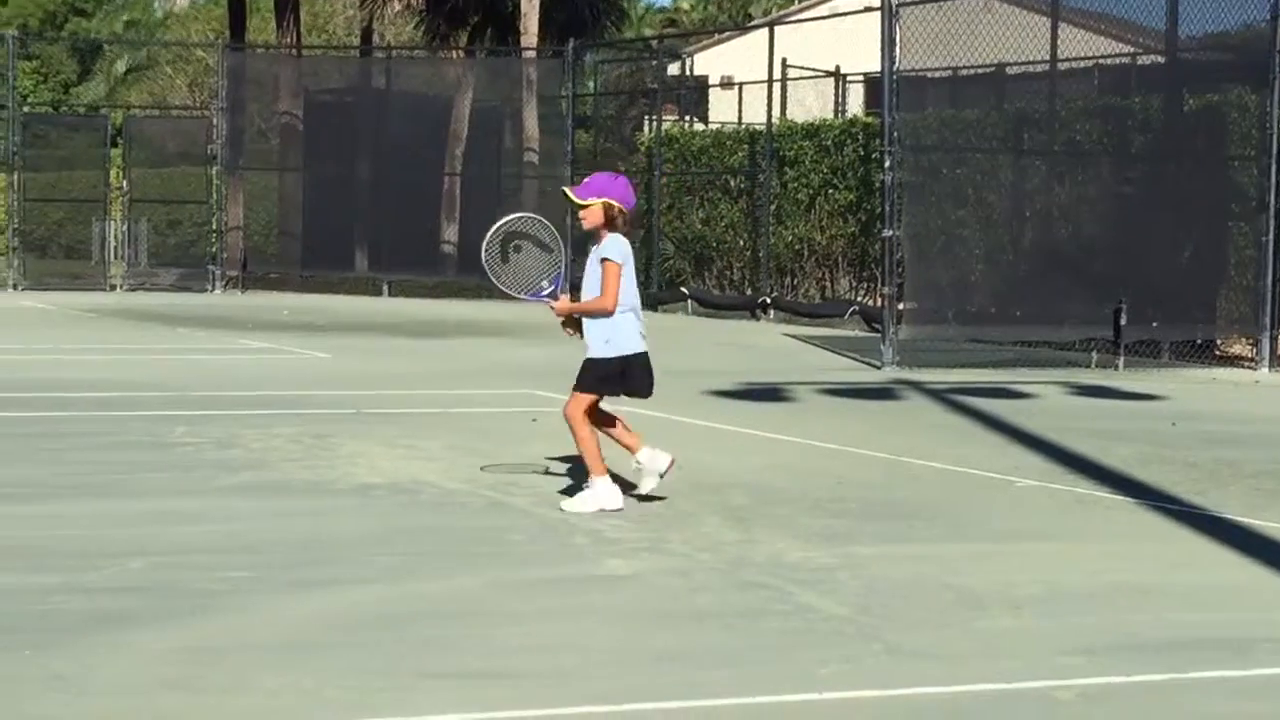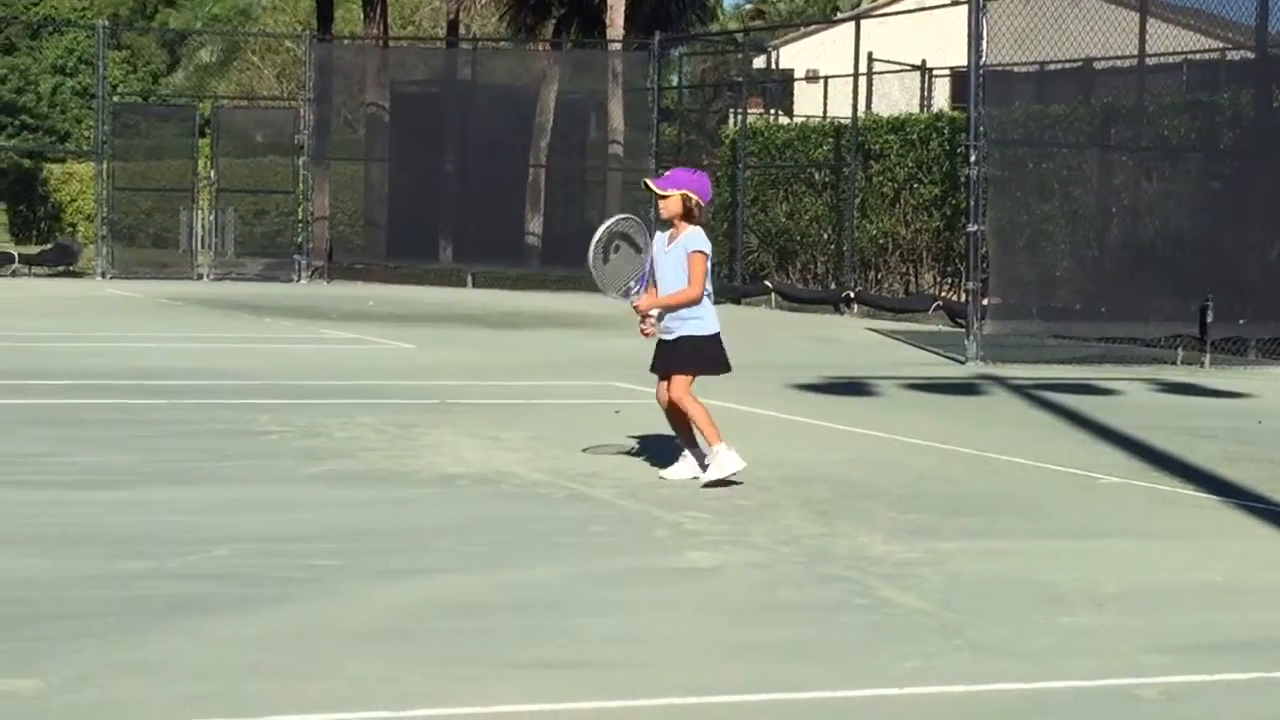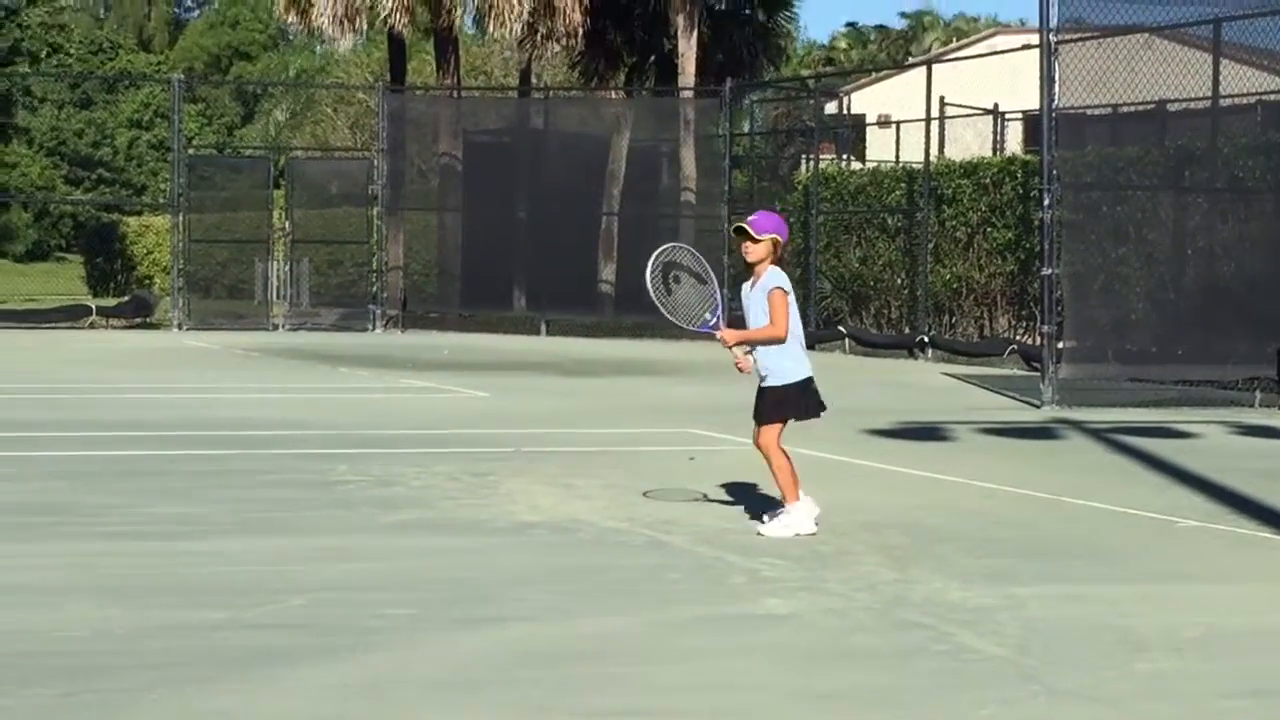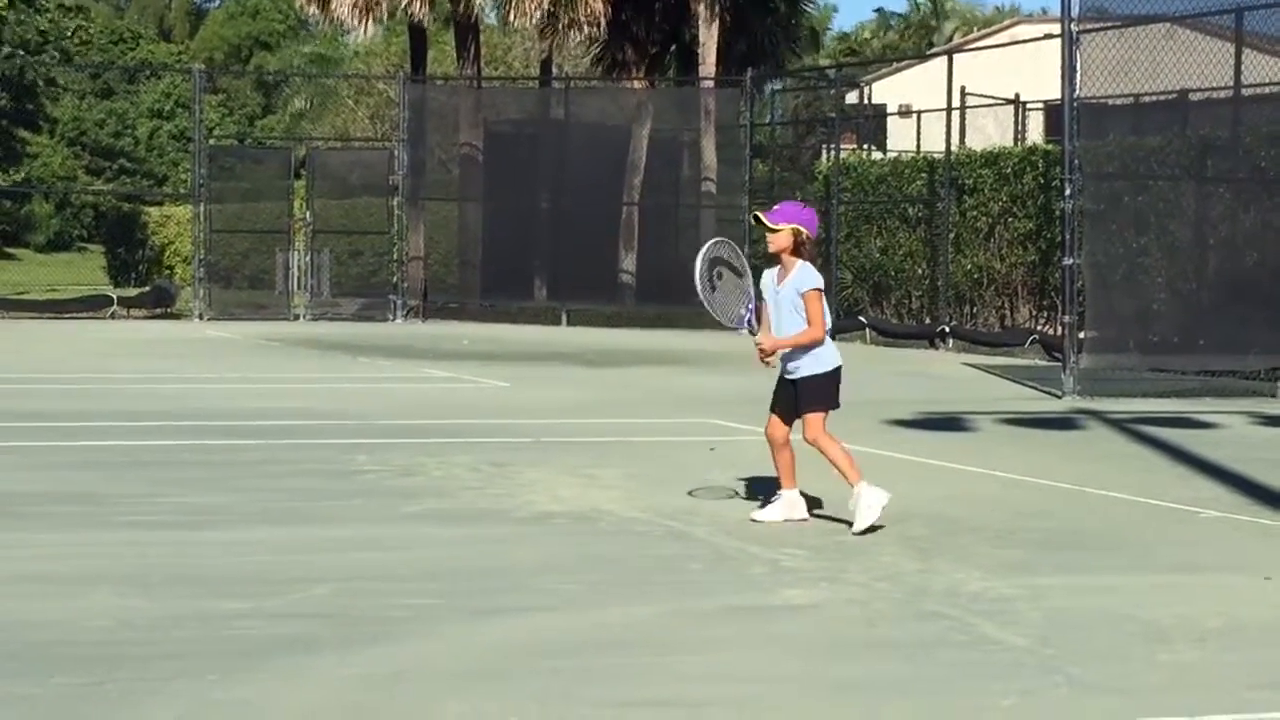
dt=1s
person 1, frame 1
left shoulder: (613, 247)
right shoulder: (599, 246)
left elbow: (608, 303)
left wrist: (570, 308)
right wrist: (577, 320)
left hip: (616, 349)
right hip: (606, 347)
left knee: (575, 410)
right knee: (589, 411)
left ankle: (601, 487)
right ankle: (648, 456)
person 1, frame 2
left shoulder: (696, 240)
right shoulder: (660, 239)
left elbow: (694, 291)
right elbow: (655, 285)
left wrist: (653, 305)
right wrist: (648, 316)
left hip: (697, 330)
right hip: (671, 331)
left knee: (679, 393)
right knee: (664, 396)
left ankle: (721, 452)
right ankle: (693, 456)
person 1, frame 3
left shoulder: (775, 280)
right shoulder: (749, 287)
left elbow: (780, 330)
left wrist: (738, 336)
right wrist: (749, 358)
left hip: (788, 377)
right hip: (771, 377)
left knee: (768, 442)
right knee: (763, 440)
left ankle: (797, 513)
right ankle: (798, 500)
person 1, frame 4
left shoulder: (808, 277)
right shoulder: (768, 277)
left elbow: (818, 332)
right elbow: (767, 326)
left wrist: (779, 344)
right wrist: (765, 345)
left hip: (817, 369)
right hip: (792, 371)
left knee: (814, 433)
right knee: (775, 433)
left ankle: (864, 492)
right ankle: (790, 499)
